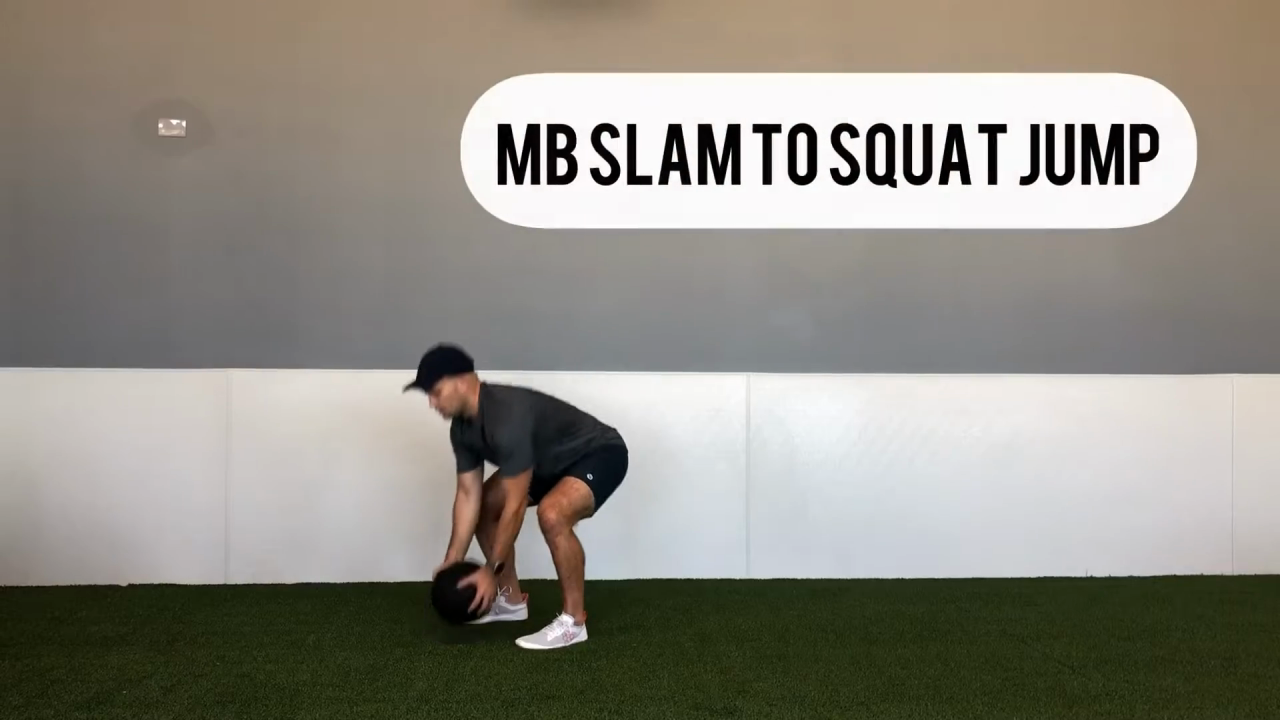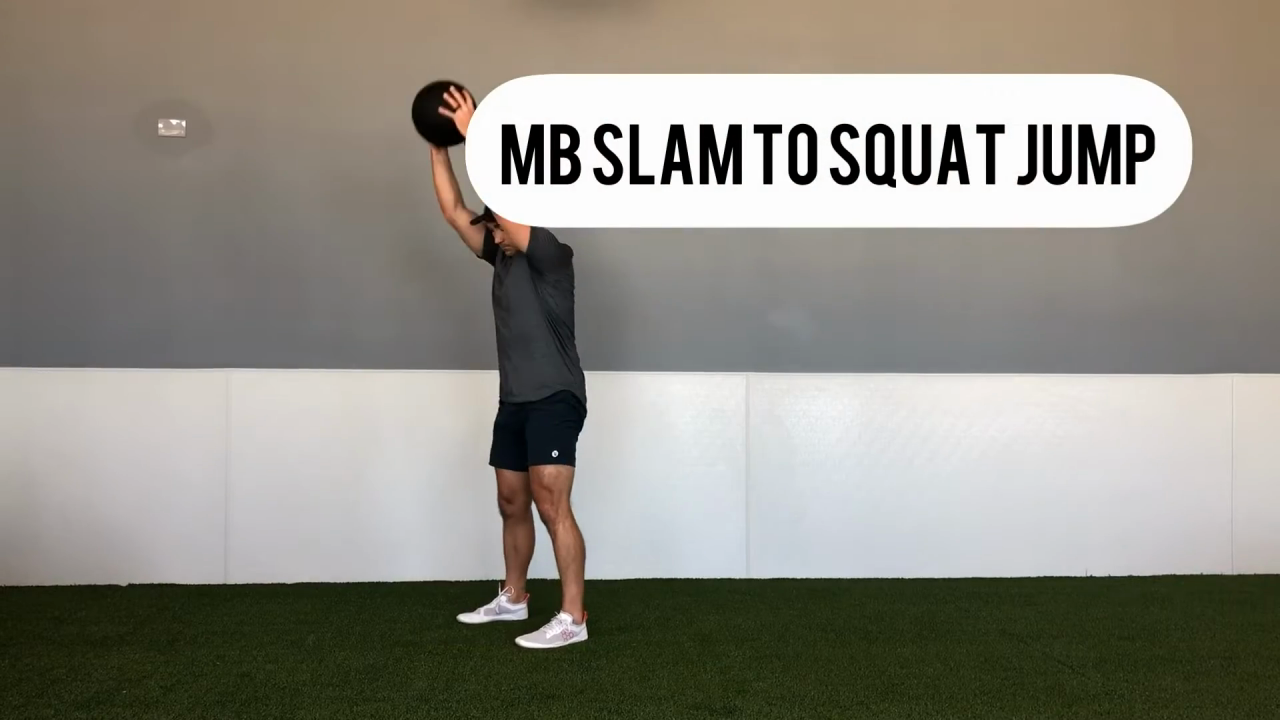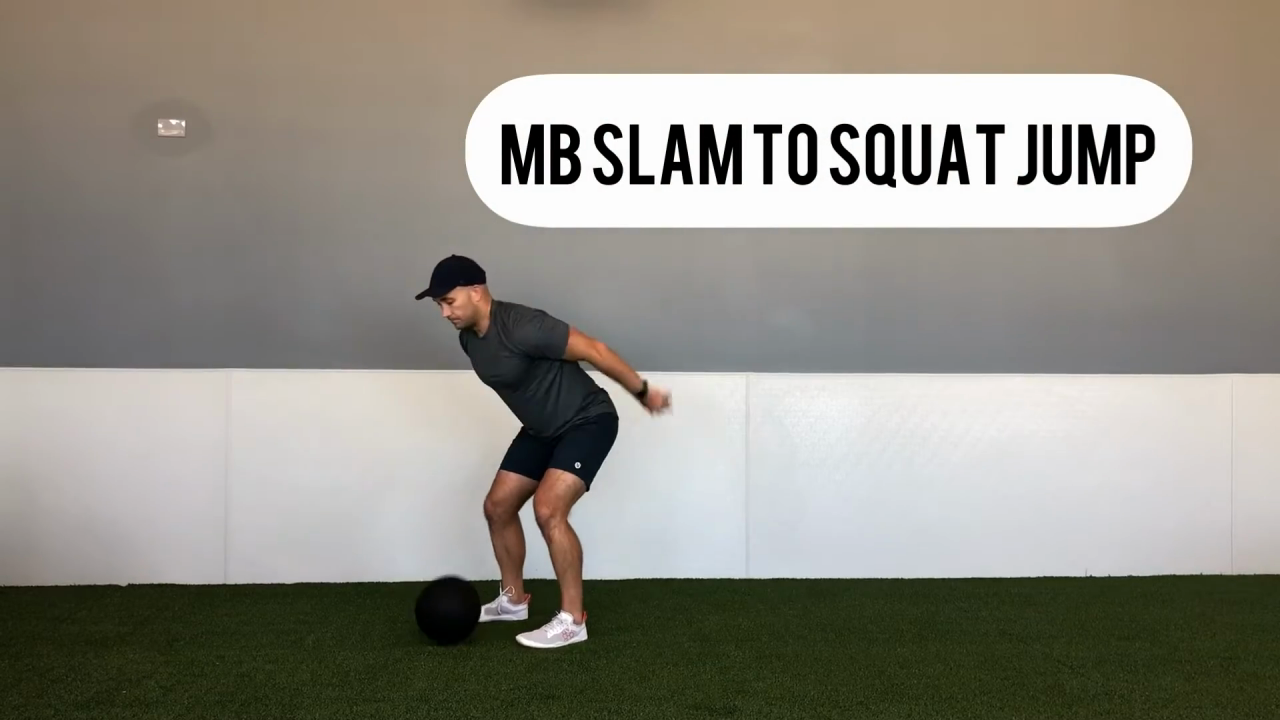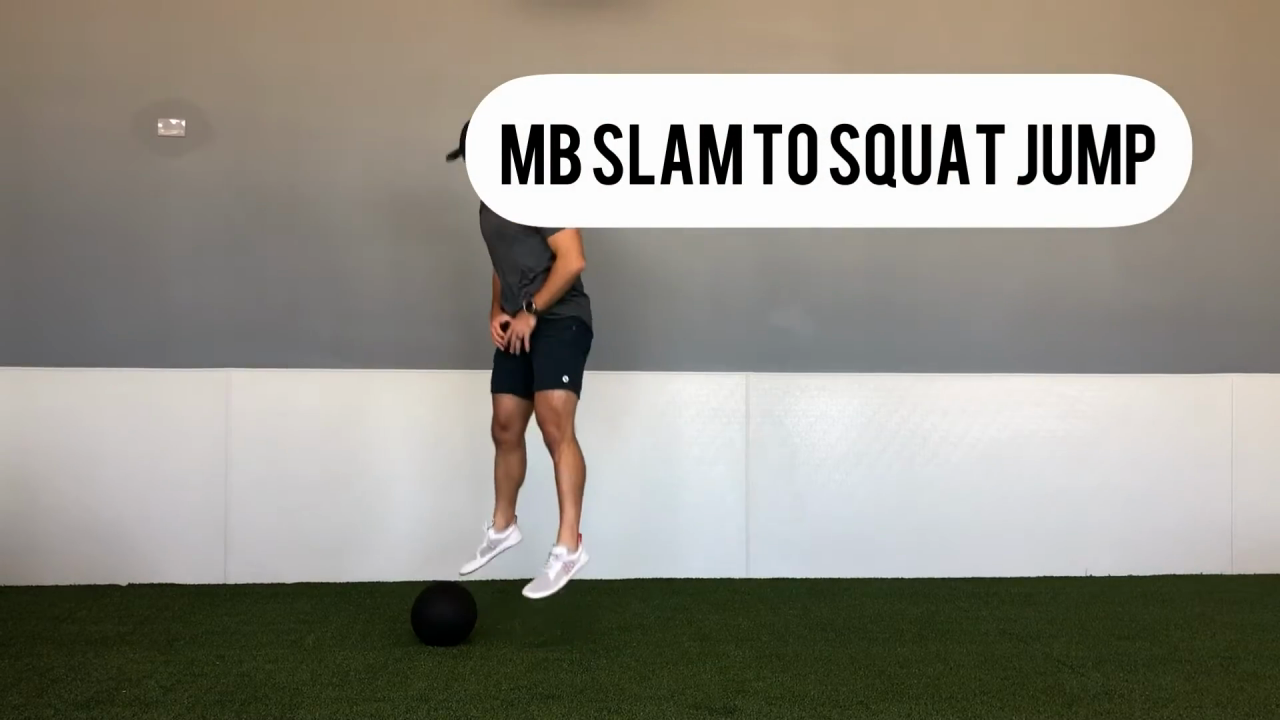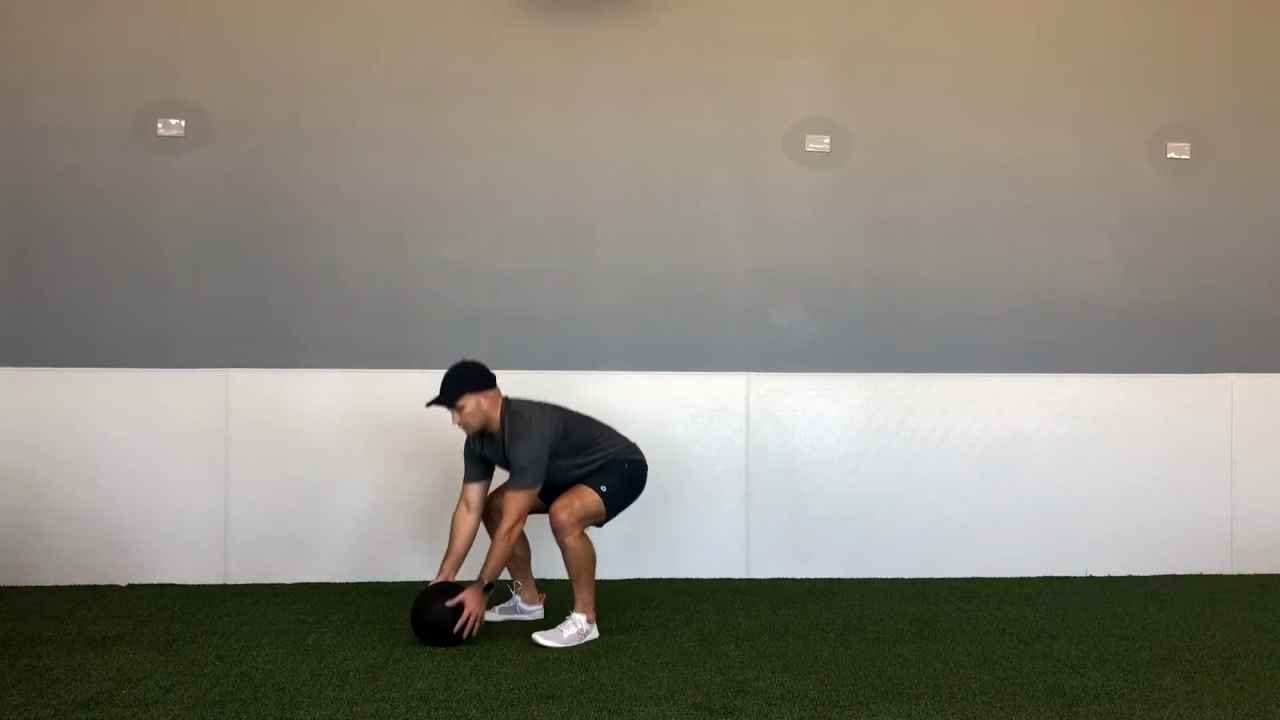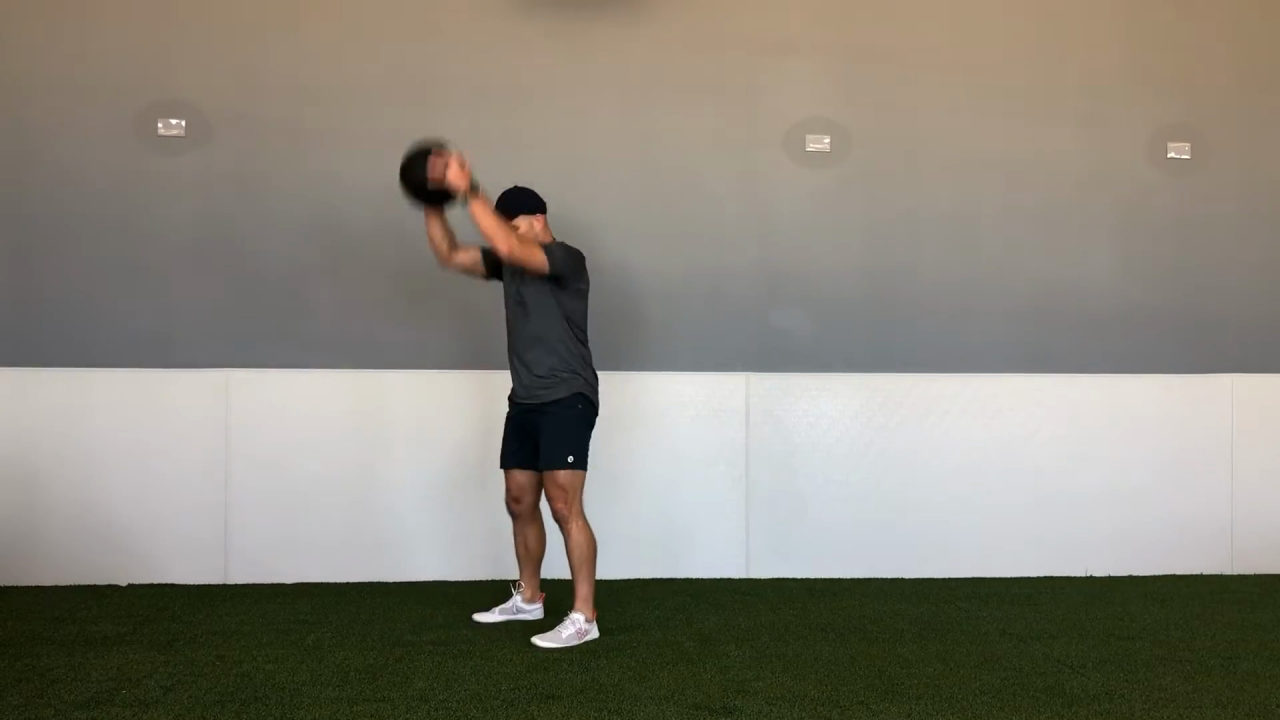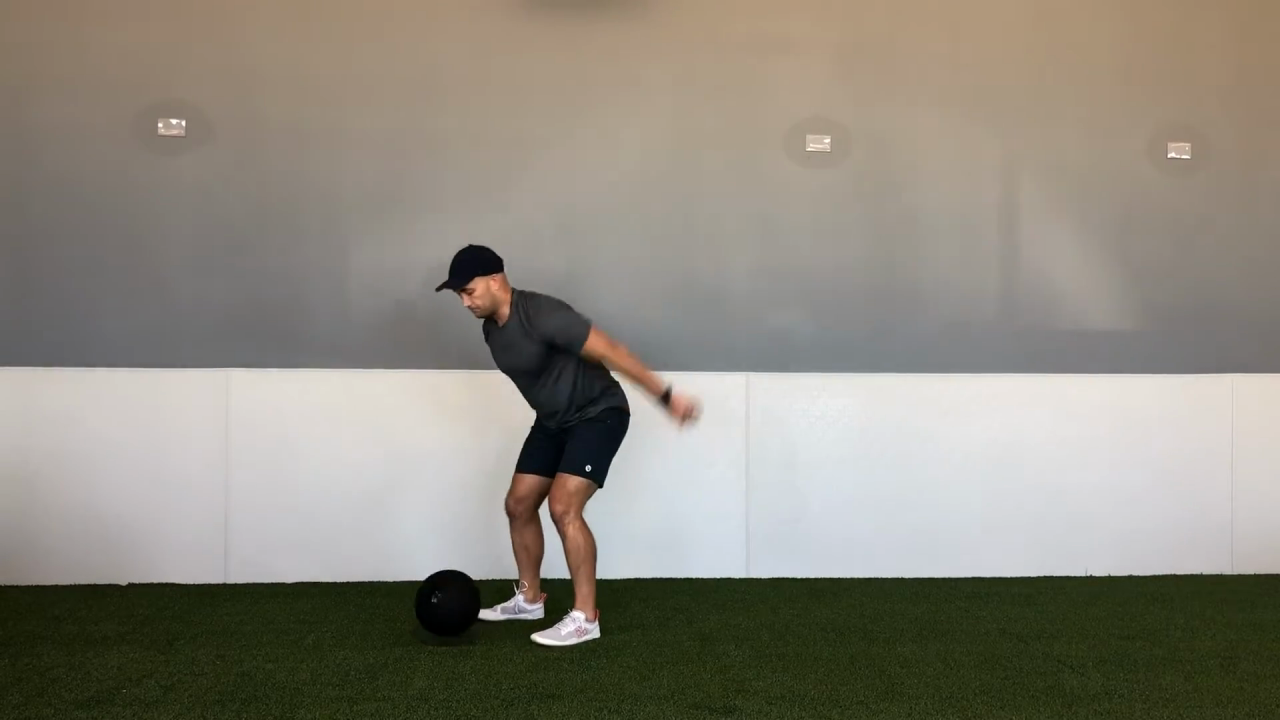
dt=0.7s
person 1, frame 1
left shoulder: (508, 419)
right shoulder: (463, 426)
left elbow: (515, 504)
right elbow: (467, 494)
left wrist: (492, 570)
right wrist: (453, 559)
left hip: (602, 455)
right hip: (556, 462)
left knee: (552, 514)
right knee: (484, 504)
left ankle: (572, 620)
right ankle: (511, 599)
person 1, frame 2
left shoulder: (552, 257)
right shoulder: (503, 258)
right elbow: (454, 212)
left wrist: (472, 133)
right wrist: (439, 145)
left hip: (554, 400)
right hip: (515, 401)
left knee: (552, 507)
right knee: (512, 505)
left ankle: (573, 619)
right ankle: (513, 599)
person 1, frame 3
left shoulder: (521, 327)
right shoulder: (468, 339)
left elbow: (593, 350)
left wrist: (643, 391)
left hip: (587, 421)
right hip: (541, 428)
left knee: (548, 510)
right knee: (497, 506)
left ankle: (572, 619)
right ankle: (513, 598)
person 1, frame 4
right shoulder: (490, 204)
left elbow: (572, 259)
left wrist: (531, 312)
right wrist: (497, 313)
left hip: (560, 321)
right hip: (518, 327)
left knee: (555, 430)
right knee: (505, 430)
left ankle: (569, 547)
right ankle: (502, 526)
person 1, frame 5
left shoulder: (527, 433)
right shoulder: (479, 440)
left elbow: (513, 521)
right elbow: (468, 507)
left wrist: (481, 588)
right wrist: (445, 575)
left hip: (621, 467)
left knee: (564, 516)
right knee: (493, 509)
left ankle: (584, 618)
right ankle: (528, 599)
person 1, frame 6
left shoulder: (566, 259)
right shoulder: (514, 270)
left elbow: (509, 248)
right elbow: (451, 257)
left wrist: (469, 194)
right wrist: (434, 204)
left hip: (567, 402)
right hip: (525, 403)
left knee: (566, 509)
right knee: (520, 504)
left ankle: (584, 619)
right ankle: (528, 599)
person 1, frame 7
left shoulder: (544, 314)
right shoulder: (491, 330)
left elbow: (611, 352)
left wrist: (665, 396)
left hip: (597, 416)
right hip: (553, 421)
left knee: (564, 509)
right knee: (518, 504)
left ankle: (585, 618)
right ankle: (529, 598)
